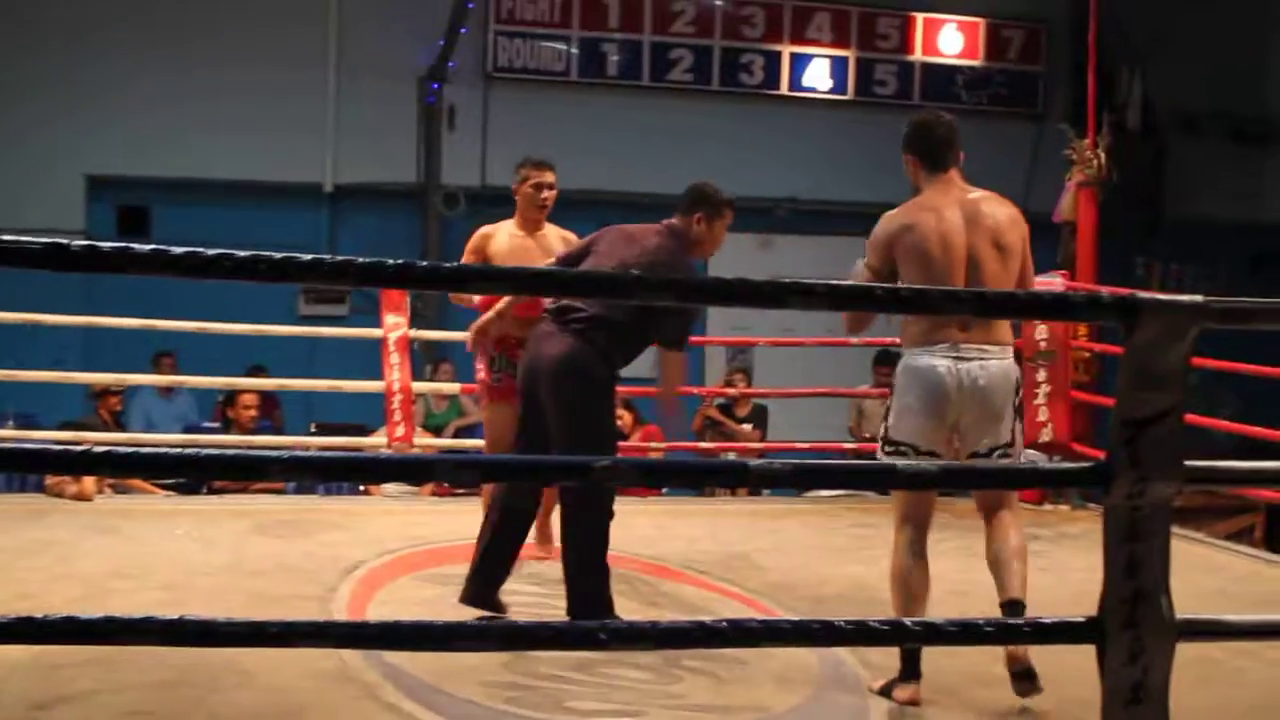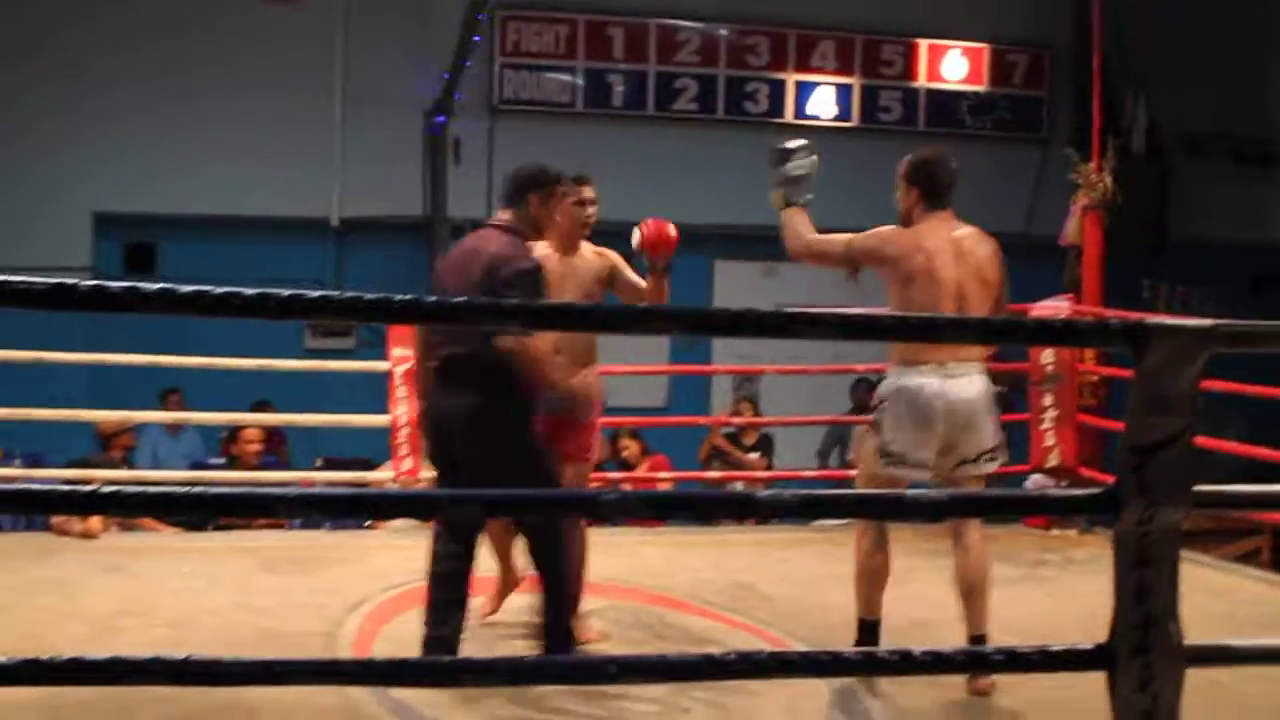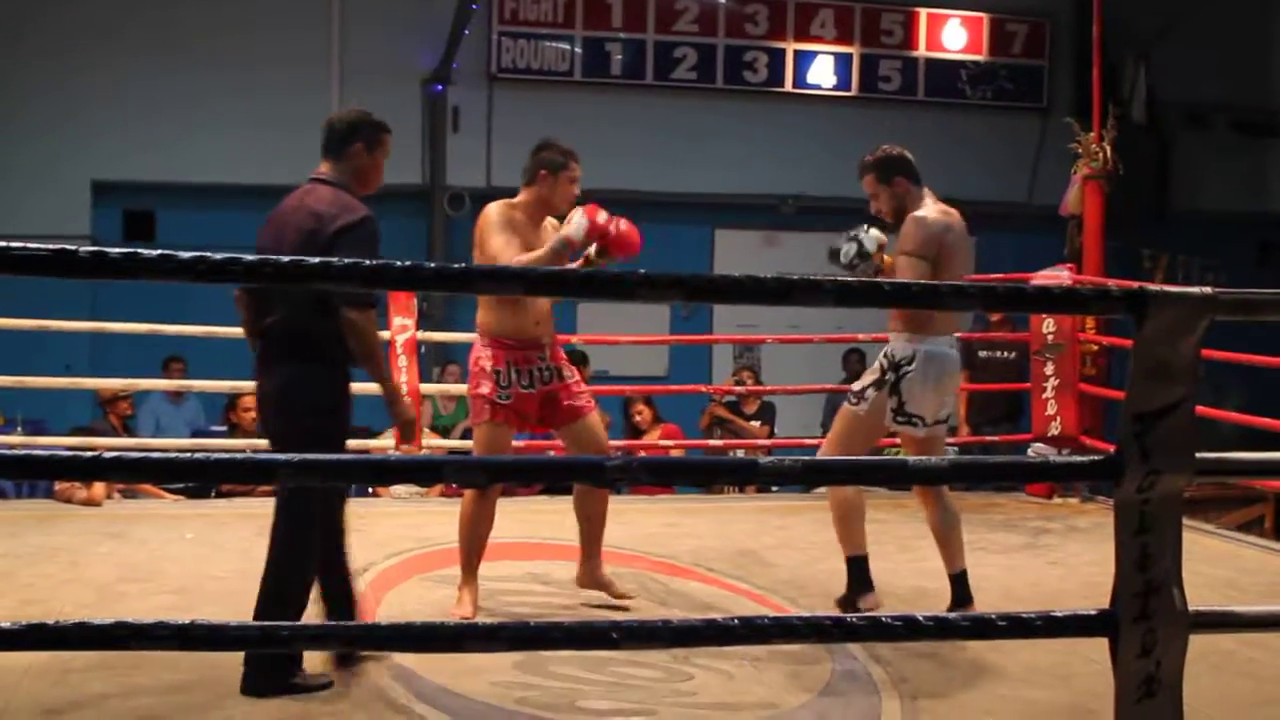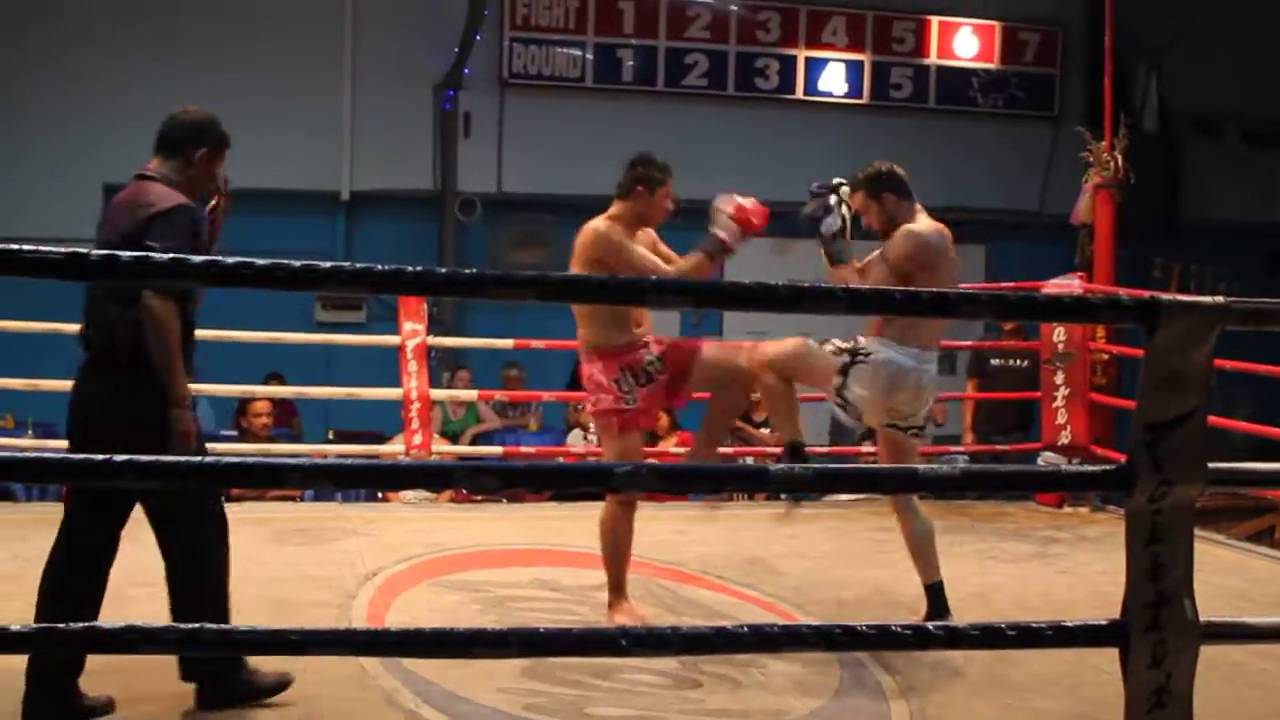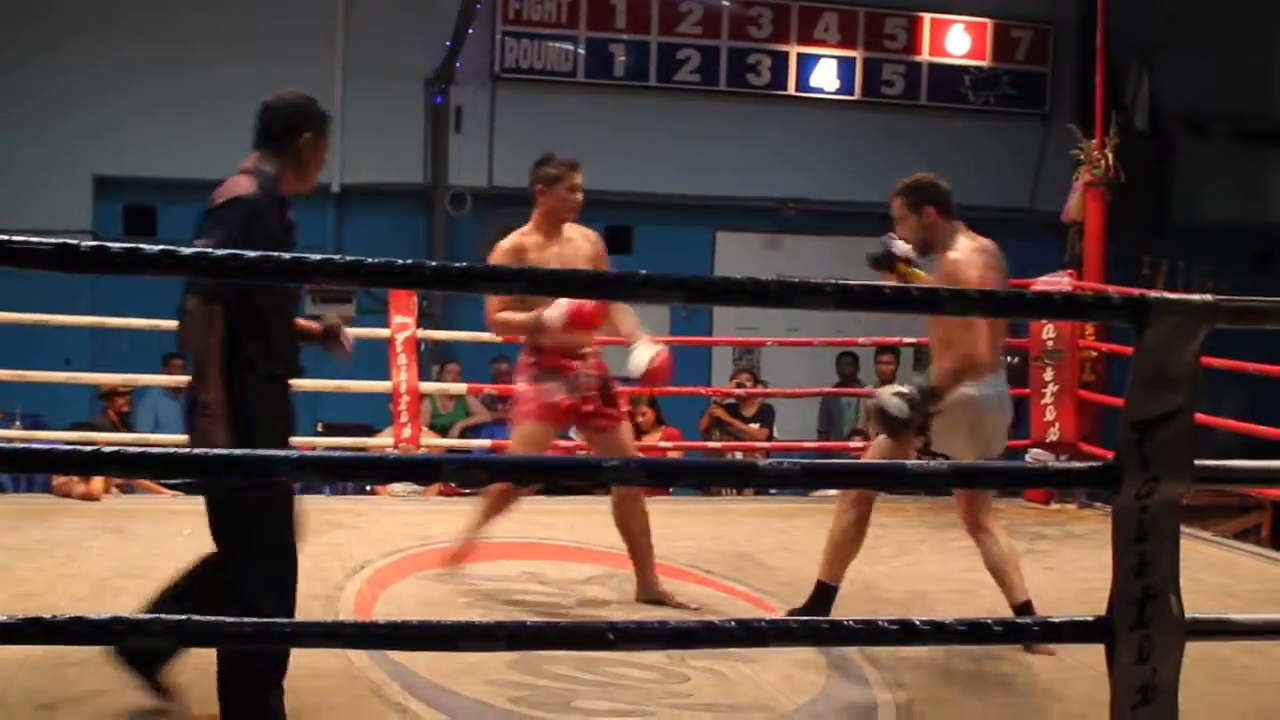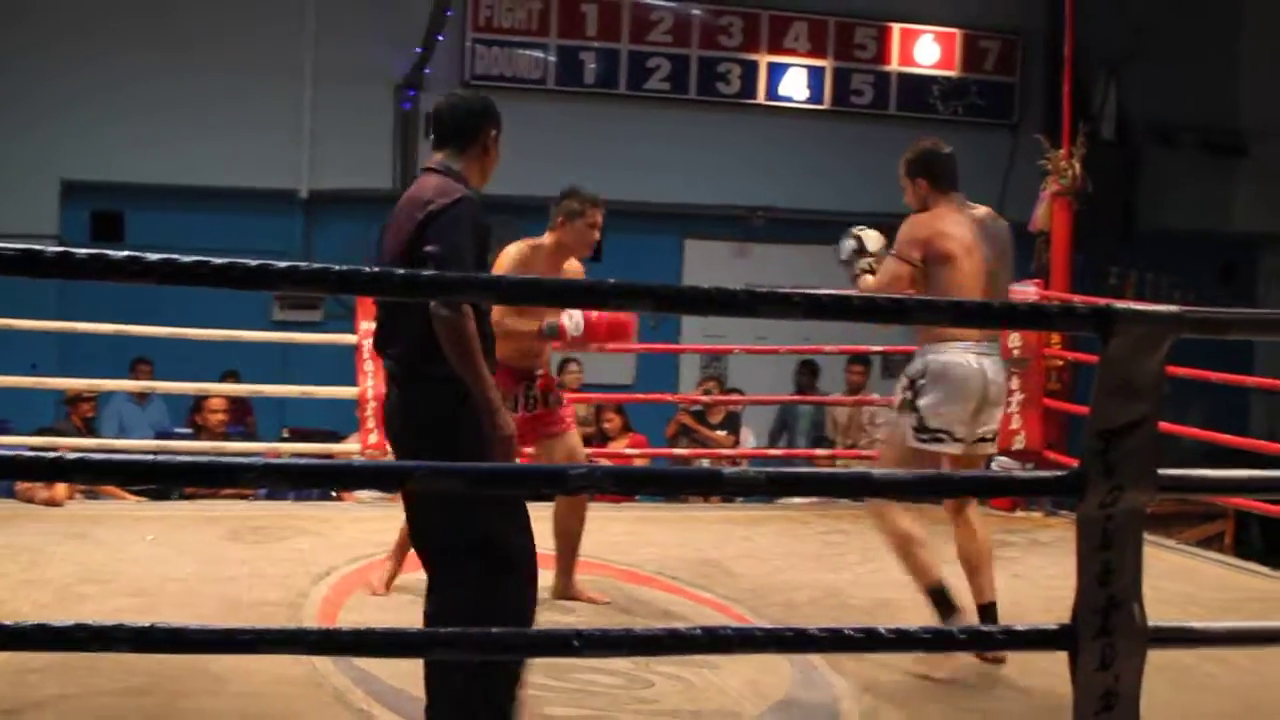
dt=0.7s
person 1, frame 1
left shoulder: (617, 235)
right shoulder: (678, 271)
right elbow: (670, 358)
left wrist: (493, 317)
right wrist: (672, 418)
left hip: (545, 347)
right hip: (581, 367)
left knee: (524, 475)
right knee: (589, 491)
left ankle: (482, 585)
right ankle: (589, 611)
person 1, frame 2
left shoulder: (457, 252)
right shoulder: (519, 262)
left elbow: (426, 331)
right elbow: (513, 344)
left wrist: (428, 397)
right wrist: (568, 385)
left hip: (445, 402)
right hip: (493, 408)
left knee: (456, 528)
right knee: (547, 526)
left ankle: (439, 648)
right ankle: (560, 645)
person 1, frame 3
left shoulder: (284, 211)
right shoulder: (352, 218)
left elbow: (246, 296)
right elbow: (355, 316)
right wrist: (394, 395)
left hip: (274, 375)
right hip: (314, 381)
left knee: (309, 511)
right knee: (307, 518)
left ankle: (339, 628)
right ankle: (272, 666)
person 1, frame 4
left shoulder: (122, 206)
right shoulder: (172, 208)
right elbow: (158, 305)
left wrist: (209, 226)
right wrist: (181, 402)
left hip: (96, 392)
right hip: (139, 397)
left knee: (84, 540)
right knee: (196, 533)
person 1, frame 5
left shoulder: (261, 204)
right shoulder: (248, 203)
right elbow: (204, 305)
left wrist: (305, 331)
right wrist: (212, 411)
left hip: (257, 403)
right hip: (235, 409)
left knee: (253, 546)
right knee: (262, 559)
left ankle: (150, 641)
person 1, frame 6
left shoulder: (411, 201)
right shoulder: (456, 202)
right elbow: (448, 310)
right wrist: (493, 407)
left hip: (411, 399)
right hip: (445, 406)
left knee: (459, 561)
right knee: (503, 557)
person 2, frame 1
left shoulder: (899, 223)
right shoulder: (1009, 215)
left elbow: (855, 318)
right elbow: (1023, 300)
left wrist: (876, 282)
left hip: (927, 369)
right hip: (995, 369)
left knee: (912, 523)
right knee: (1000, 512)
left ankle: (910, 671)
right ankle: (1015, 627)
person 2, frame 2
left shoulder: (894, 243)
right shoulder: (987, 248)
left elbow: (801, 246)
right elbow: (997, 320)
left wrist: (790, 194)
left hip: (913, 388)
right hip: (972, 388)
left knee: (872, 516)
right knee: (966, 526)
left ankle: (868, 640)
person 2, frame 3
left shoulder: (921, 223)
right shoulder: (948, 220)
left elbow: (907, 302)
left wrist: (867, 272)
right wrist: (879, 256)
left hip: (914, 357)
right hip: (938, 356)
left knee: (836, 458)
right knee: (929, 482)
left ankle: (859, 587)
right ankle: (961, 599)
person 2, frame 4
left shoulder: (914, 238)
right shoulder: (933, 234)
right elbow: (871, 274)
left wrist: (835, 244)
right wrist: (840, 231)
left hip: (881, 361)
right hip: (920, 372)
left knee: (767, 358)
right knee: (902, 494)
right ankle: (938, 609)
person 2, frame 5
left shoulder: (957, 264)
right shoulder: (985, 248)
left elbow: (971, 353)
left wrist: (918, 397)
right wrist: (910, 269)
left hip: (957, 400)
right hip: (992, 397)
left knee: (855, 487)
right knee: (980, 518)
left ankle: (819, 608)
right ankle: (1031, 624)
person 2, frame 6
left shoulder: (921, 228)
right shoulder: (996, 227)
left elbow: (879, 300)
left wrist: (861, 266)
left hip: (944, 365)
right hip: (990, 366)
left knee: (886, 498)
right knee: (961, 502)
left ankle: (951, 616)
right ankle: (989, 628)
person 3, frame 1
left shoulder: (569, 242)
right shoulder: (489, 237)
right elbow: (457, 290)
right wrist: (479, 299)
right hip: (502, 351)
right knee: (500, 450)
left ankle: (543, 521)
person 3, frame 2
left shoulder: (603, 261)
right shoulder: (523, 256)
left elbow: (651, 304)
left wrist: (659, 268)
left ankle: (572, 609)
right ankle: (507, 574)
person 3, frame 3
left shoulder: (553, 228)
right shoulder: (497, 215)
right elbow: (512, 270)
left wrist: (599, 254)
right wrist: (568, 242)
left hip: (549, 357)
right hip: (501, 360)
left knee: (596, 453)
right knee: (488, 479)
left ankle: (591, 568)
right ankle: (467, 585)
person 3, frame 4
left shoulder: (643, 235)
right shoulder: (600, 234)
left elbow: (690, 279)
right elbow: (667, 279)
left wrist: (719, 244)
right wrist: (719, 242)
left hip: (650, 354)
right hip: (610, 369)
left knee: (738, 370)
right knee: (624, 489)
left ankle: (700, 460)
right ankle: (617, 600)
person 3, frame 5
left shoulder: (589, 240)
right shoulder: (513, 249)
left elbow: (611, 303)
right elbow: (497, 316)
left wrist: (639, 340)
right wrist: (543, 319)
left hip: (591, 369)
right hip: (543, 370)
left ankle: (648, 582)
right ankle: (473, 532)
person 3, frame 6
left shoulder: (576, 273)
right shoulder: (517, 258)
left elbow: (570, 332)
right elbow: (495, 325)
left wrist: (602, 328)
right wrist: (552, 329)
left hip: (538, 382)
right hip: (496, 378)
left ankle: (565, 581)
